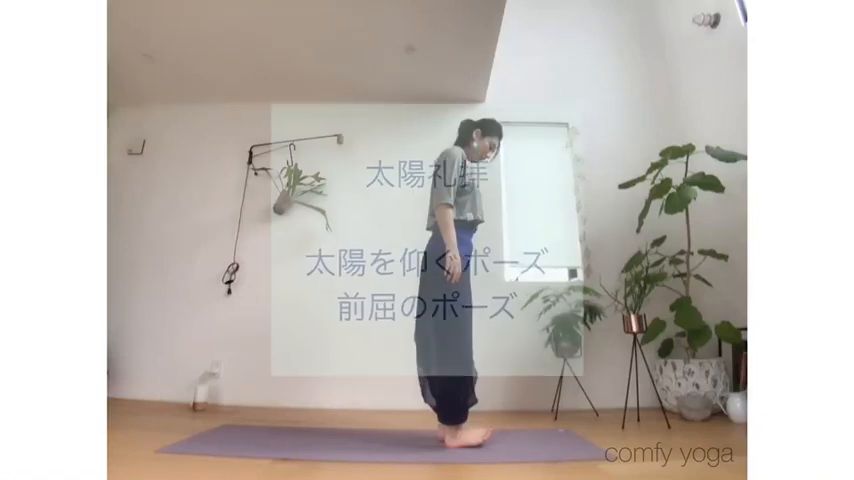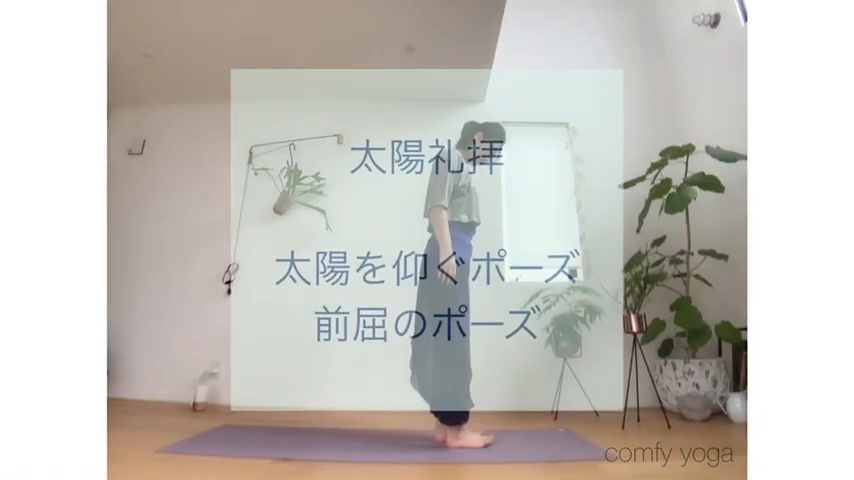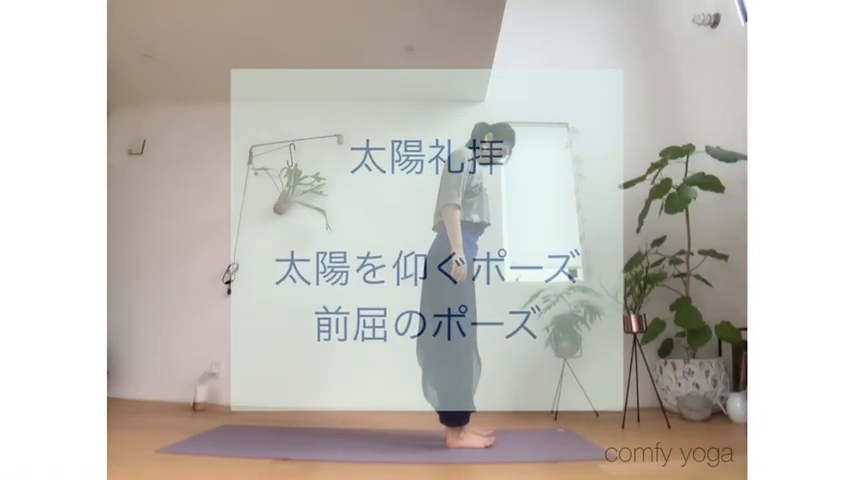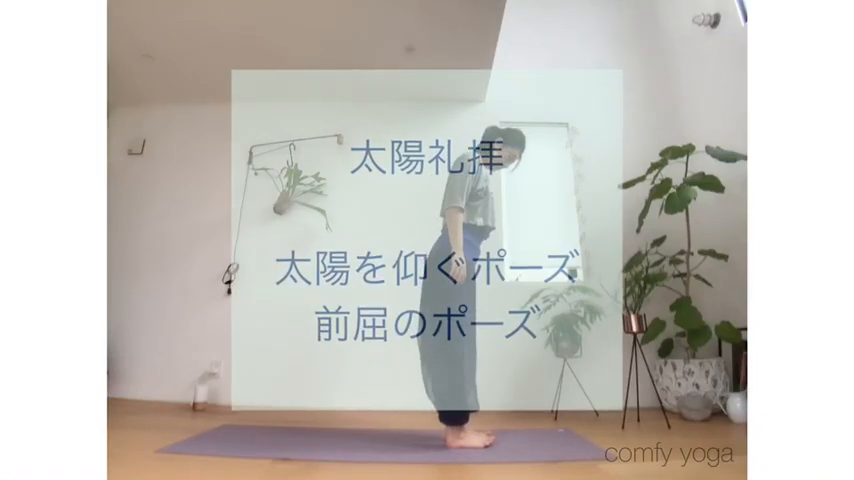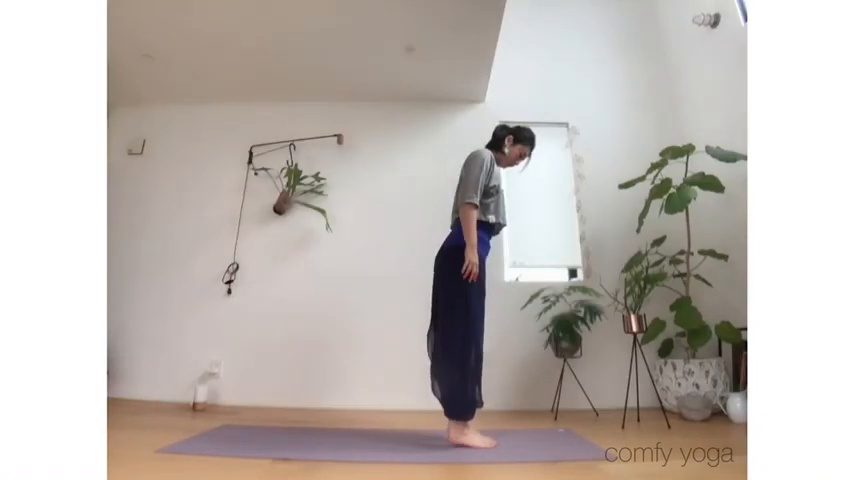
dt=0.7s
person 1, frame 1
left shoulder: (464, 165)
right shoulder: (453, 155)
right elbow: (442, 204)
left wrist: (456, 252)
right wrist: (452, 250)
left hip: (455, 252)
right hip: (449, 251)
left knee: (453, 337)
right knee: (452, 338)
left ankle: (449, 421)
right ankle: (454, 427)
person 1, frame 2
left shoulder: (463, 169)
right shoulder: (450, 159)
right elbow: (437, 206)
left wrist: (452, 254)
right wrist: (446, 252)
left hip: (457, 255)
right hip: (448, 254)
left knee: (449, 339)
right knee: (450, 339)
left ankle: (445, 423)
right ankle: (455, 427)
person 1, frame 3
left shoulder: (473, 168)
right shoulder: (461, 158)
right elbow: (450, 206)
left wrist: (462, 254)
right wrist: (457, 252)
left hip: (460, 254)
right hip: (453, 254)
left knee: (460, 340)
right knee: (453, 339)
left ankle: (456, 423)
right ankle: (456, 431)
person 1, frame 4
left shoulder: (482, 172)
right shoulder: (469, 162)
right elbow: (453, 208)
left wrist: (463, 257)
right wrist: (457, 253)
left hip: (463, 258)
right hip: (454, 258)
left knee: (458, 340)
right knee: (453, 340)
left ankle: (457, 424)
right ankle: (456, 430)
person 1, frame 5
left shoulder: (492, 167)
right shoulder: (482, 157)
right elbow: (467, 203)
left wrist: (475, 251)
right wrist: (471, 249)
left hip: (470, 254)
right hip: (463, 253)
left knee: (466, 337)
right knee: (461, 336)
left ankle: (460, 423)
right ankle: (459, 426)
